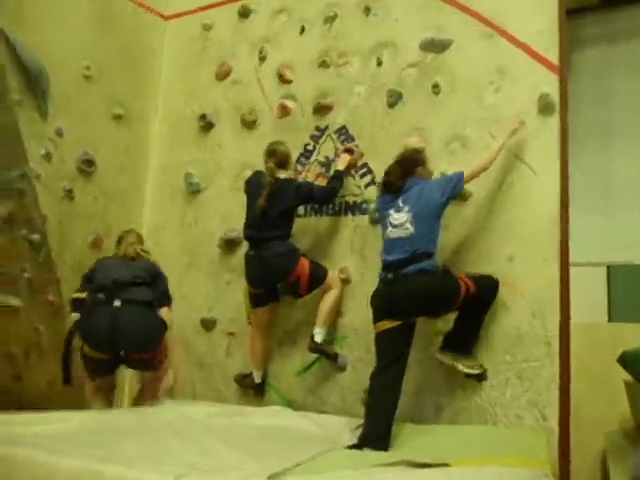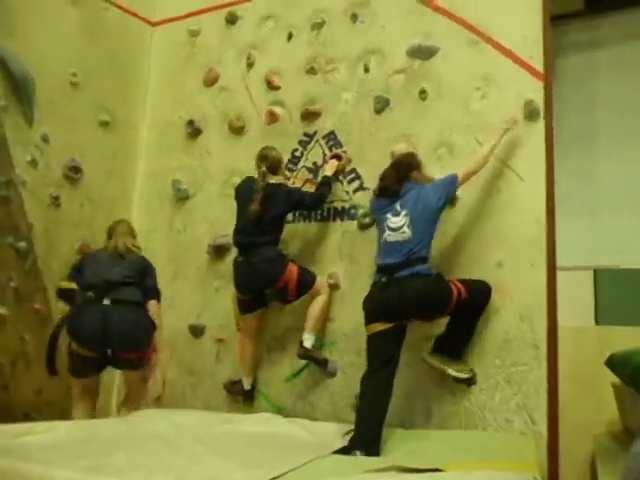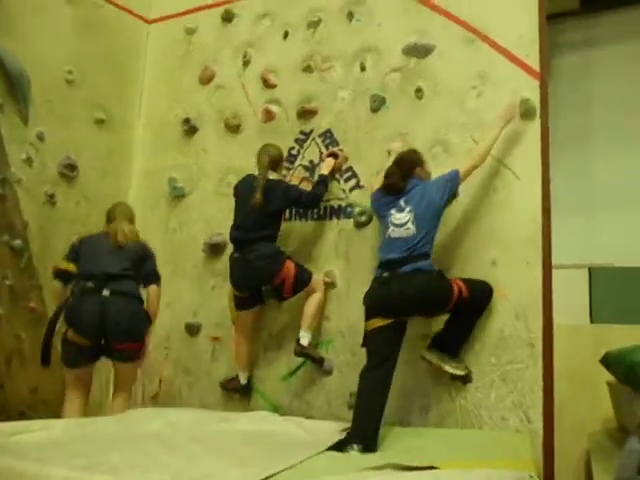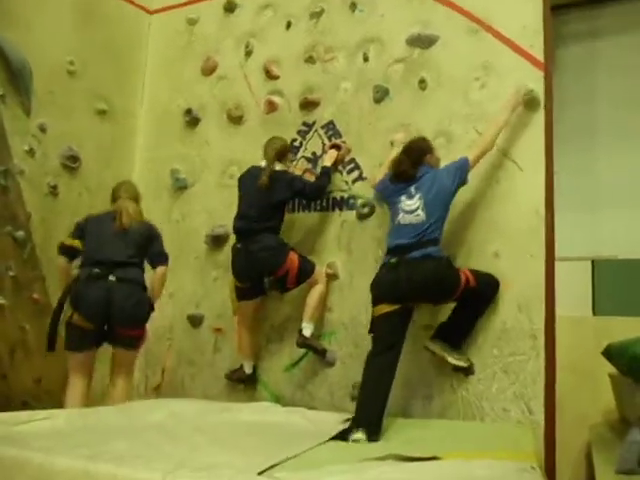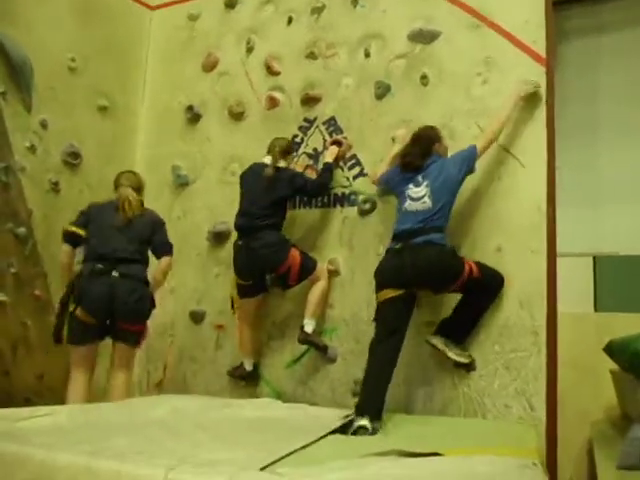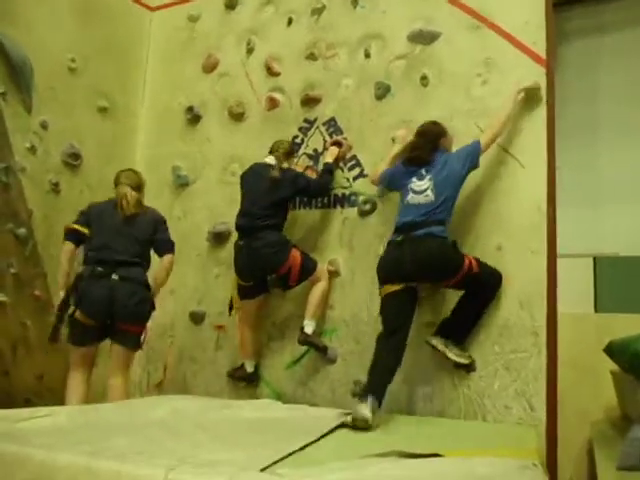
dt=0.1s
person 1, frame 1
left shoulder: (387, 197)
right shoulder: (432, 190)
right elbow: (482, 166)
left wrist: (409, 154)
right wrist: (509, 134)
left hip: (388, 293)
right hip: (425, 285)
left knee: (387, 369)
right knee: (487, 286)
left ankle: (372, 442)
right ankle: (456, 350)
person 1, frame 2
left shoulder: (381, 202)
right shoulder: (429, 194)
right elbow: (474, 167)
left wrist: (395, 161)
right wrist: (503, 132)
left hip: (380, 296)
right hip: (418, 290)
left knee: (377, 372)
right knee: (480, 292)
left ankle: (361, 447)
right ankle: (446, 354)
person 1, frame 3
left shoulder: (384, 199)
right shoulder: (433, 191)
right elbow: (476, 160)
left wrist: (397, 158)
right wrist: (503, 123)
left hip: (382, 291)
right hip: (420, 286)
left knee: (377, 368)
right knee: (481, 292)
left ankle: (358, 442)
right ankle: (443, 350)
person 1, frame 4
left shoulder: (395, 186)
right shoulder: (444, 179)
left elbow: (376, 183)
right elbow: (485, 147)
left wrist: (396, 154)
right wrist: (511, 107)
left hip: (389, 277)
right hip: (426, 272)
left knee: (382, 355)
right knee: (487, 286)
left ankle: (362, 429)
right ankle: (446, 340)
person 1, frame 5
left shoulder: (402, 175)
right shoulder: (450, 167)
left elbow: (377, 177)
right elbow: (492, 135)
left wrist: (399, 147)
right wrist: (517, 99)
left hip: (393, 264)
right hip: (430, 259)
left knee: (385, 341)
right knee: (491, 280)
left ankle: (365, 416)
right ankle: (449, 336)
person 1, frame 6
left shoulder: (405, 170)
right shoulder: (456, 162)
left elbow: (376, 178)
right elbow: (495, 130)
left wrist: (398, 148)
right wrist: (519, 95)
left hip: (393, 256)
right hip: (431, 251)
left knee: (392, 333)
right knee: (490, 279)
left ankle: (368, 400)
right ankle: (448, 337)
person 2, frame 1
left shoulder: (253, 181)
right shoulder: (294, 188)
right elbow: (327, 193)
right wrist: (341, 167)
left hip: (255, 261)
right hip: (282, 256)
left knee: (258, 325)
right knee: (334, 283)
left ankle: (256, 379)
right ankle: (318, 339)
person 2, frame 2
left shoulder: (244, 187)
right shoulder: (284, 193)
right elbow: (316, 200)
right wrist: (329, 173)
left hip: (243, 267)
right hip: (270, 262)
left knee: (247, 331)
right knee: (322, 289)
left ankle: (246, 386)
right ankle: (307, 345)
person 2, frame 3
left shoulder: (243, 184)
right shoulder: (282, 189)
right elbow: (313, 199)
right wrist: (325, 171)
left hip: (239, 263)
right hip: (267, 259)
left knee: (243, 328)
right knee: (317, 287)
left ankle: (242, 381)
right ankle: (303, 343)
person 2, frame 4
left shoulder: (247, 175)
right shoulder: (286, 179)
right elbow: (317, 190)
right wrist: (328, 163)
left hip: (242, 254)
right hip: (269, 249)
left knee: (245, 319)
right knee: (319, 278)
left ankle: (247, 371)
right ankle: (306, 334)
person 2, frame 5
left shoulder: (249, 172)
right shoulder: (288, 176)
right elbow: (319, 187)
right wrist: (329, 159)
left hip: (243, 250)
right hip: (271, 246)
left knee: (246, 315)
right knee: (321, 274)
left ankle: (248, 368)
right ankle: (308, 331)
person 2, frame 6
left shoulder: (250, 172)
right shoulder: (290, 177)
right elbow: (322, 187)
right wrist: (330, 160)
left hip: (244, 251)
right hip: (272, 246)
left knee: (247, 317)
right knee: (322, 275)
left ankle: (249, 369)
right ankle: (308, 331)
person 3, frame 1
left shoulder: (99, 266)
right shoulder: (152, 268)
left elbow: (77, 310)
right elbow: (164, 309)
right wrist: (164, 357)
left hip: (97, 319)
right hip: (141, 319)
left knee: (99, 394)
right knee: (151, 388)
person 3, frame 2
left shoulder: (87, 259)
right shoulder: (142, 262)
left elbow: (65, 299)
right elbow: (153, 303)
right wrist: (153, 349)
left hip: (86, 318)
right hip: (129, 317)
left knee: (83, 399)
right knee: (135, 395)
person 3, frame 3
left shoulder: (84, 242)
right shoulder: (141, 248)
left elbow: (60, 281)
right elbow: (153, 287)
left wrist: (70, 309)
right wrist: (147, 325)
left hip: (85, 307)
right hip: (126, 309)
left knee: (76, 391)
right knee: (123, 390)
person 3, frame 4
left shoulder: (90, 222)
right shoulder: (147, 229)
left elbow: (64, 259)
right elbow: (161, 269)
left wrist: (70, 293)
right wrist: (148, 302)
left hip: (89, 292)
right hip: (129, 295)
left knee: (78, 375)
right knee: (122, 375)
person 3, frame 5
left shoulder: (93, 211)
right shoulder: (152, 219)
left elbow: (67, 248)
right elbow: (166, 260)
left wrist: (71, 288)
right wrist: (149, 293)
left hip: (93, 287)
right hip: (132, 291)
left knee: (80, 370)
right knee: (121, 370)
person 3, frame 6
left shoulder: (94, 210)
right shoulder: (153, 217)
left elbow: (69, 245)
right elbow: (167, 258)
left wrist: (63, 289)
right wrist: (151, 293)
left hip: (93, 289)
right hip: (132, 293)
left knee: (79, 369)
right knee: (118, 373)
